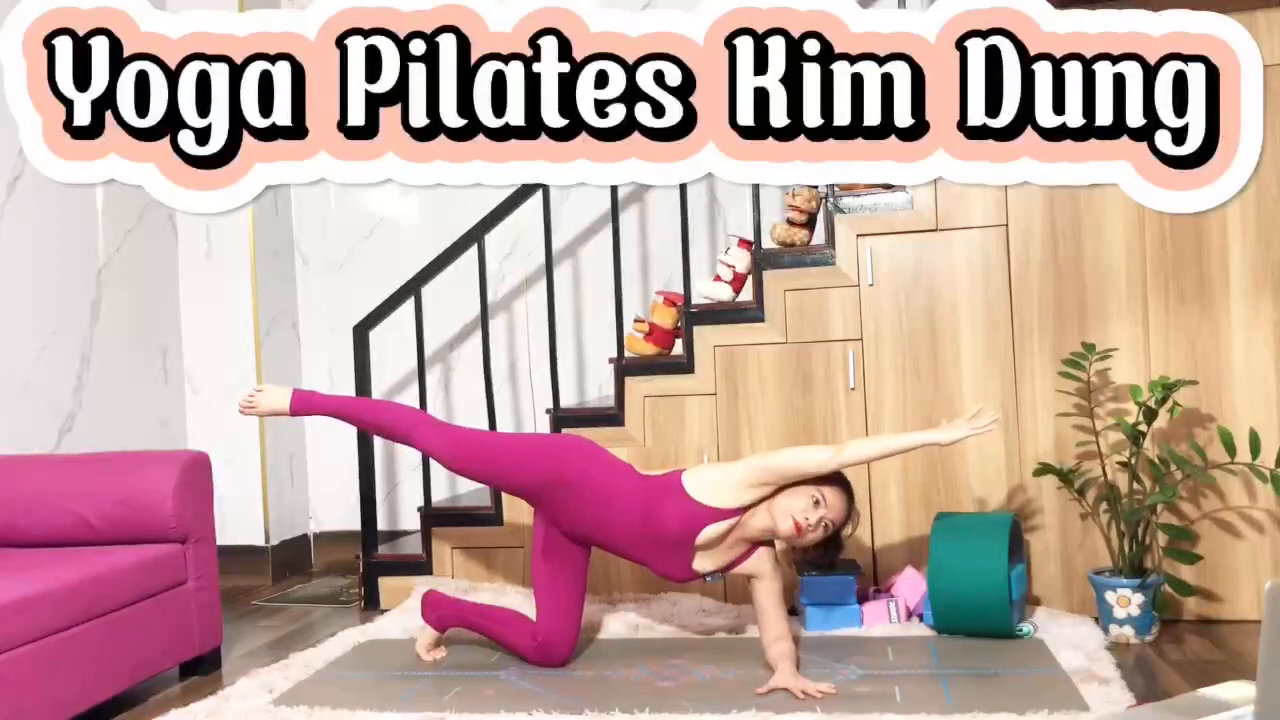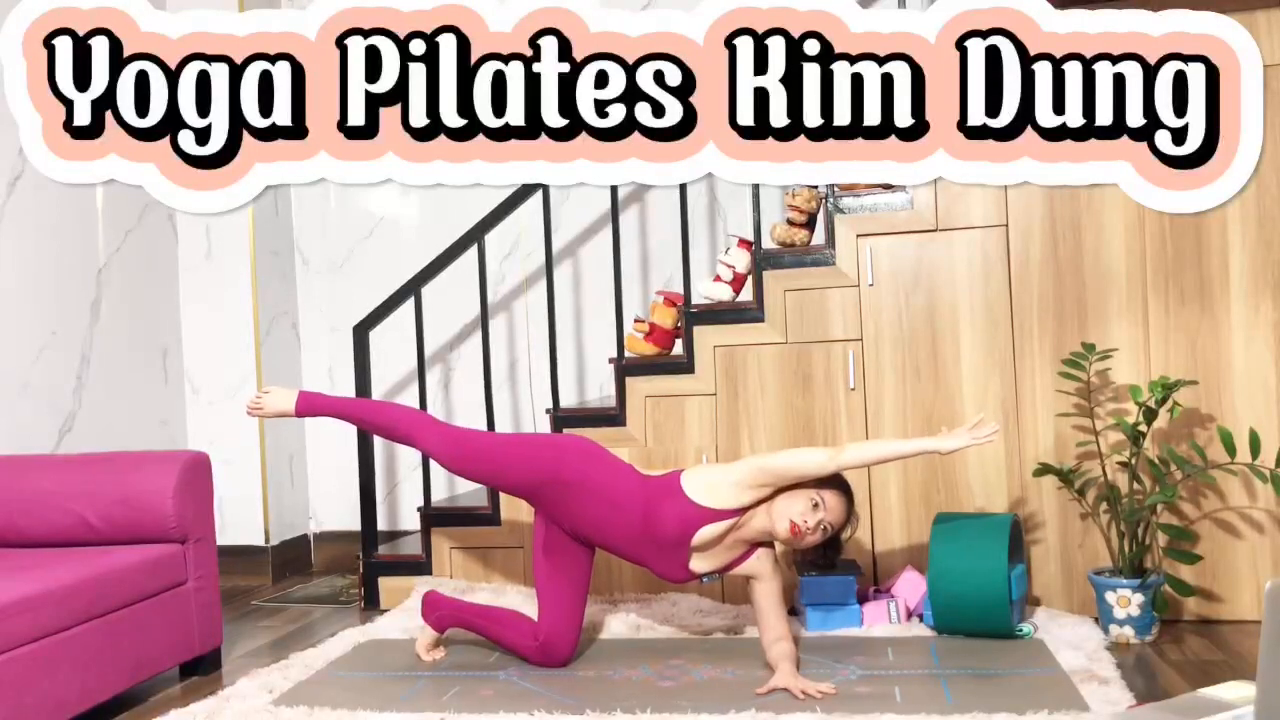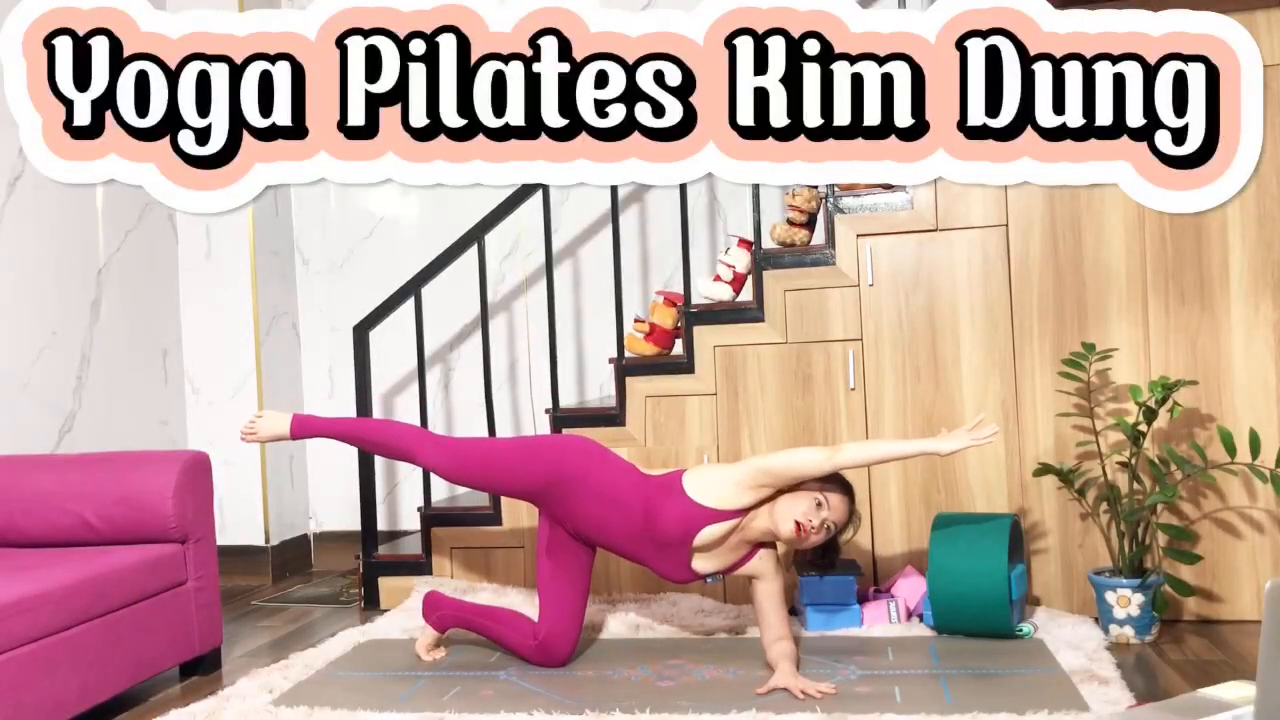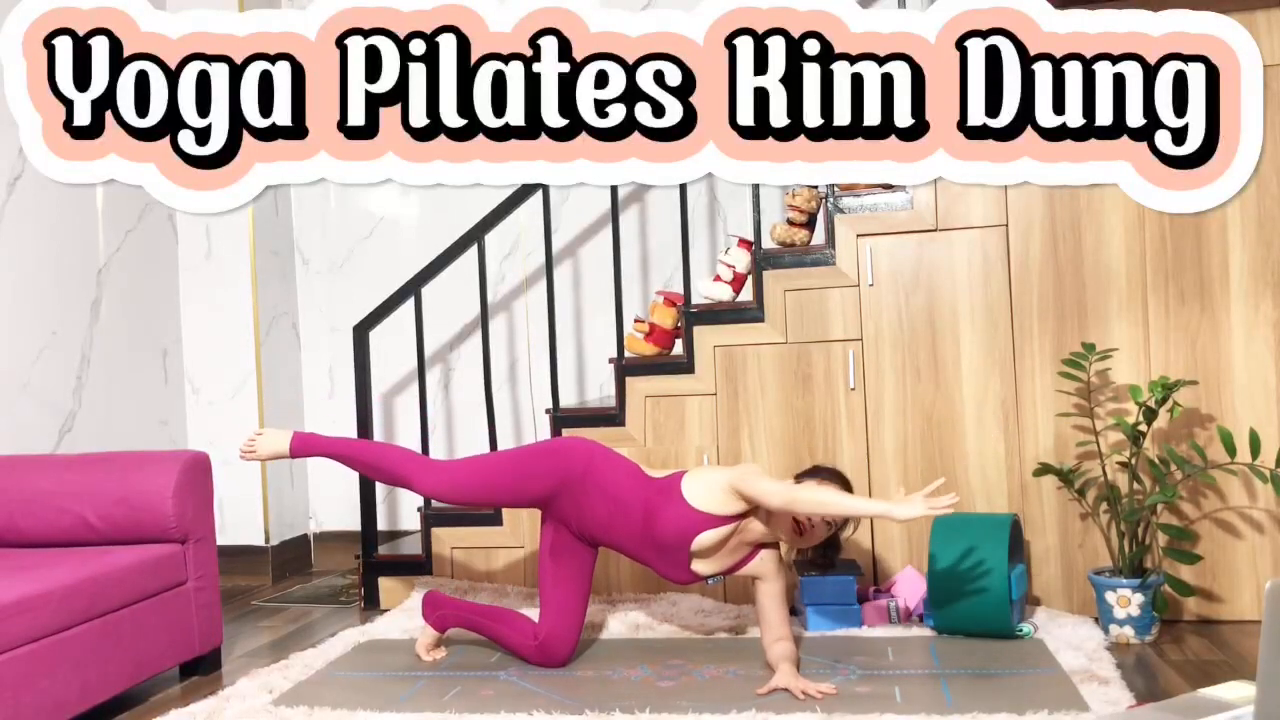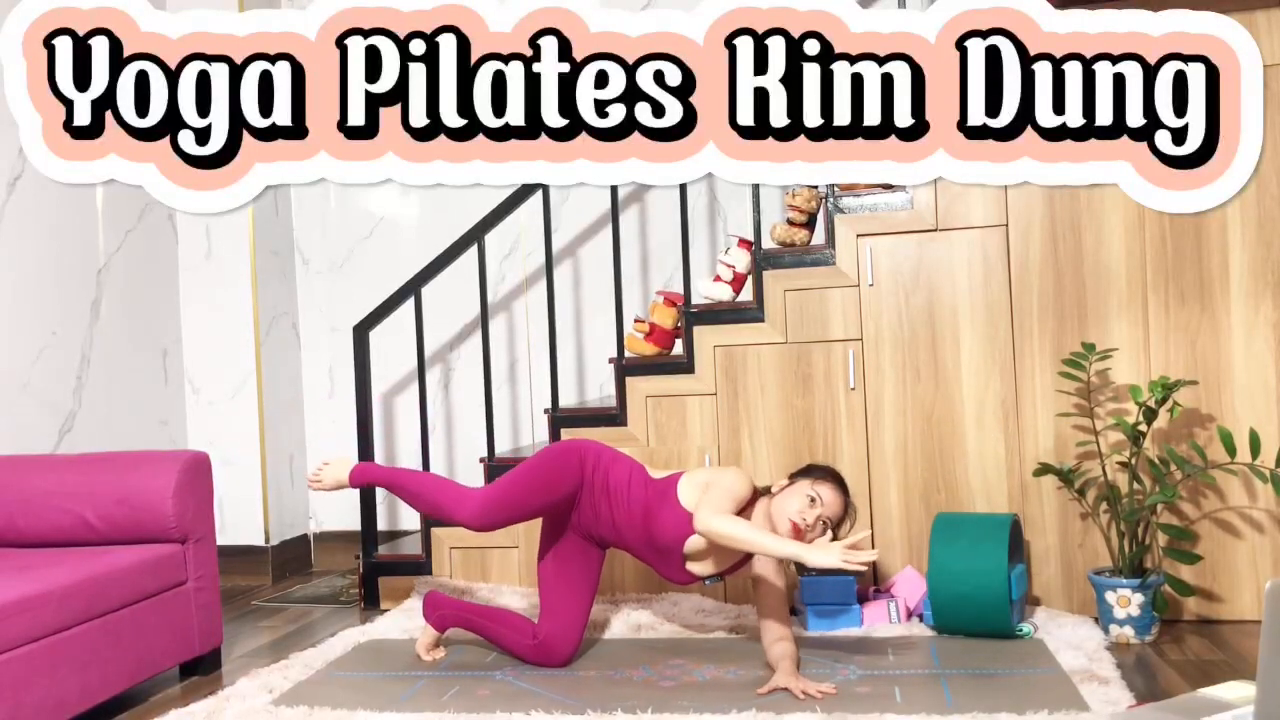
dt=0.7s
person 1, frame 1
left shoulder: (759, 564)
right shoulder: (750, 480)
left elbow: (776, 632)
right elbow: (836, 451)
left wrist: (787, 672)
right wrist: (932, 434)
left hip: (573, 532)
right hip: (566, 476)
left knee: (553, 649)
right knee: (441, 441)
left ankle: (443, 610)
right ankle: (305, 402)
person 1, frame 2
left shoulder: (759, 565)
right shoulder: (746, 482)
left elbow: (776, 633)
right elbow: (835, 456)
left wrist: (786, 671)
right wrist: (933, 443)
left hip: (574, 531)
right hip: (566, 474)
left knee: (552, 648)
right knee: (441, 442)
left ankle: (443, 610)
right ankle: (309, 403)
person 1, frame 3
left shoulder: (759, 563)
right shoulder: (748, 482)
left elbow: (777, 633)
right elbow: (834, 454)
left wrist: (786, 671)
right wrist: (931, 445)
left hip: (576, 530)
right hip: (568, 474)
left knee: (551, 649)
right knee: (436, 453)
left ankle: (443, 611)
right ankle: (300, 424)
person 1, frame 4
left shoulder: (764, 561)
right shoulder: (739, 486)
left elbow: (778, 633)
right elbow: (788, 491)
left wrist: (786, 671)
right wrist: (890, 507)
left hip: (581, 530)
right hip: (574, 475)
left knee: (551, 648)
right knee: (437, 481)
left ankle: (443, 609)
right ankle: (301, 442)
person 1, frame 5
left shoulder: (765, 562)
right shoulder: (738, 485)
left elbow: (777, 632)
right elbow: (708, 520)
left wrist: (787, 670)
right wrist: (802, 554)
left hip: (587, 533)
right hip: (582, 474)
left knee: (553, 650)
right knee: (478, 511)
left ankle: (442, 611)
right ankle: (362, 473)
